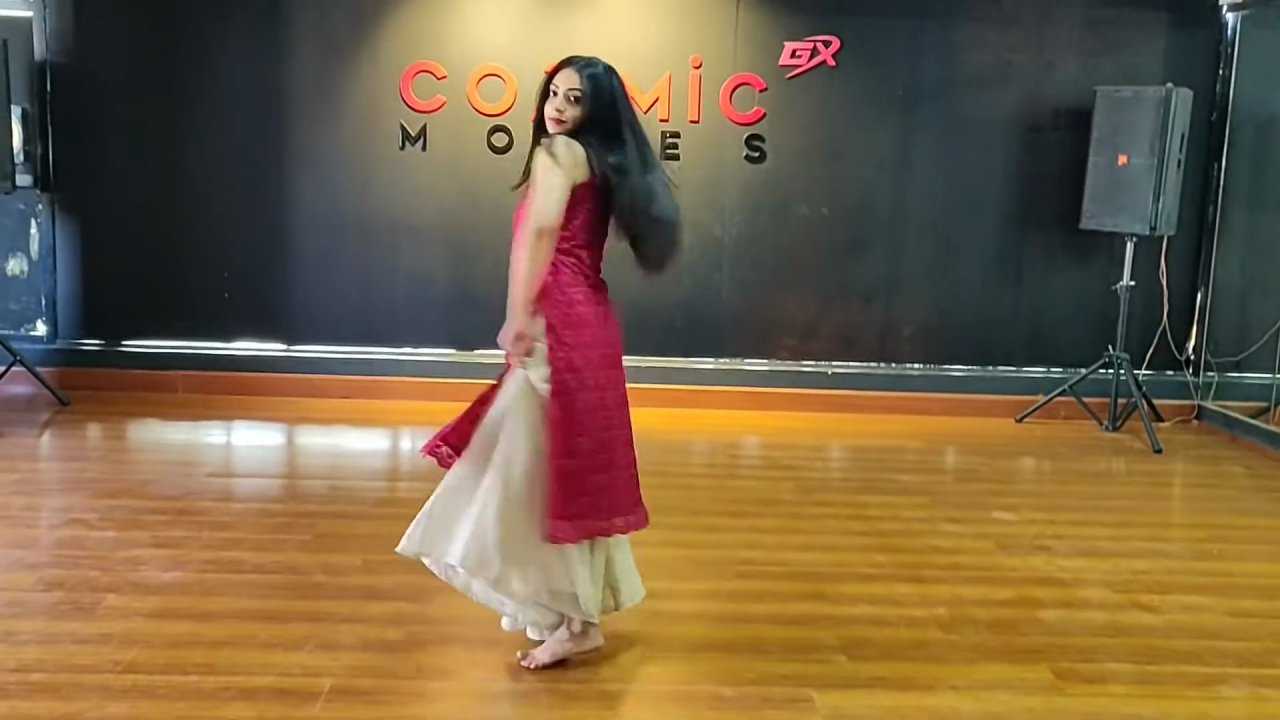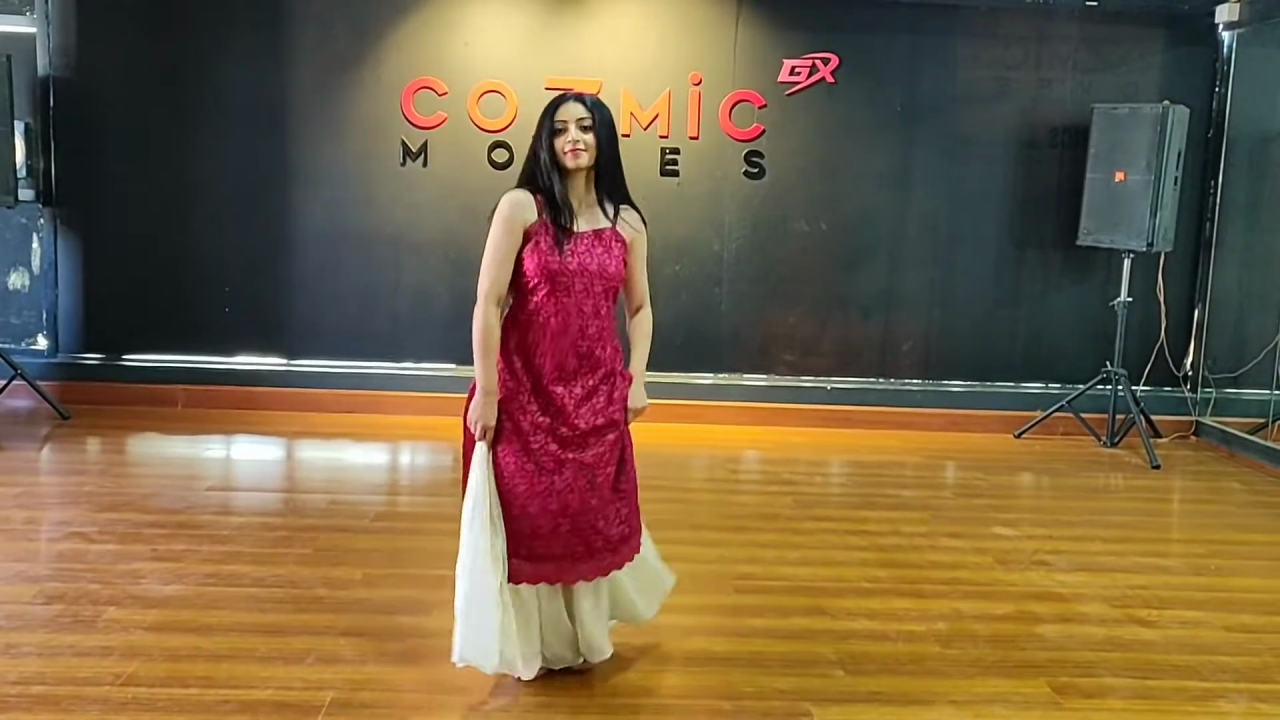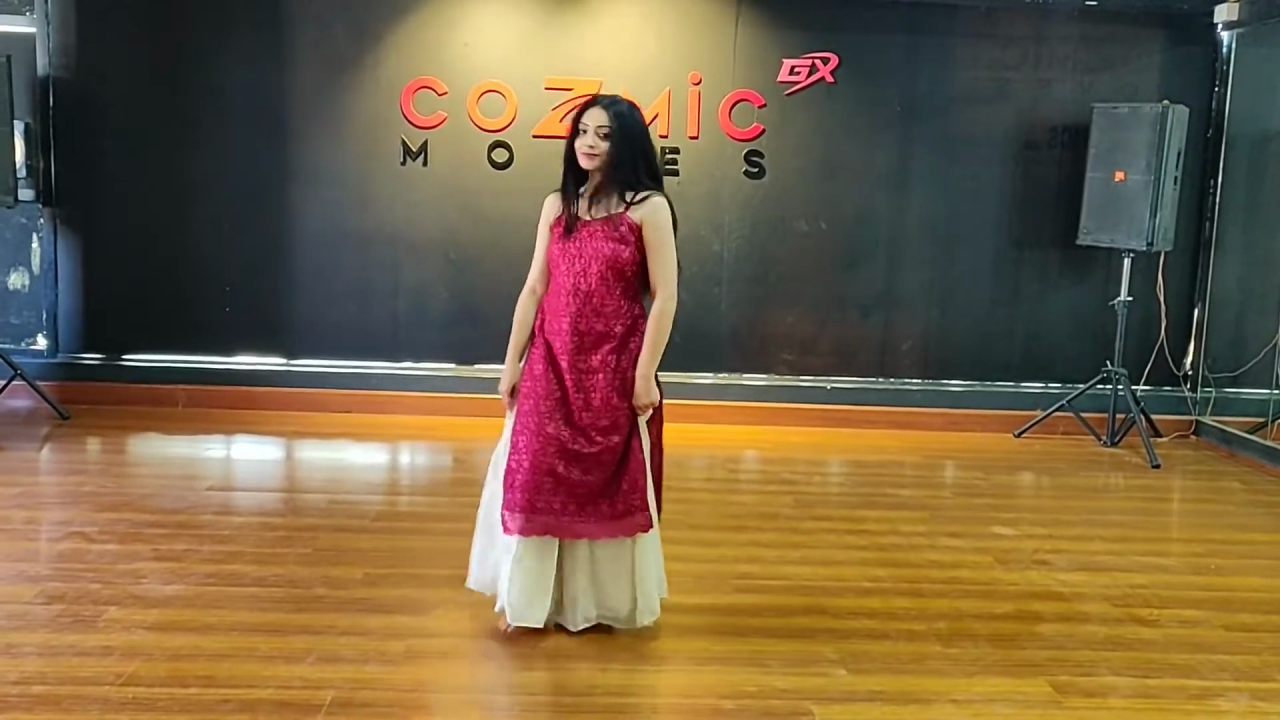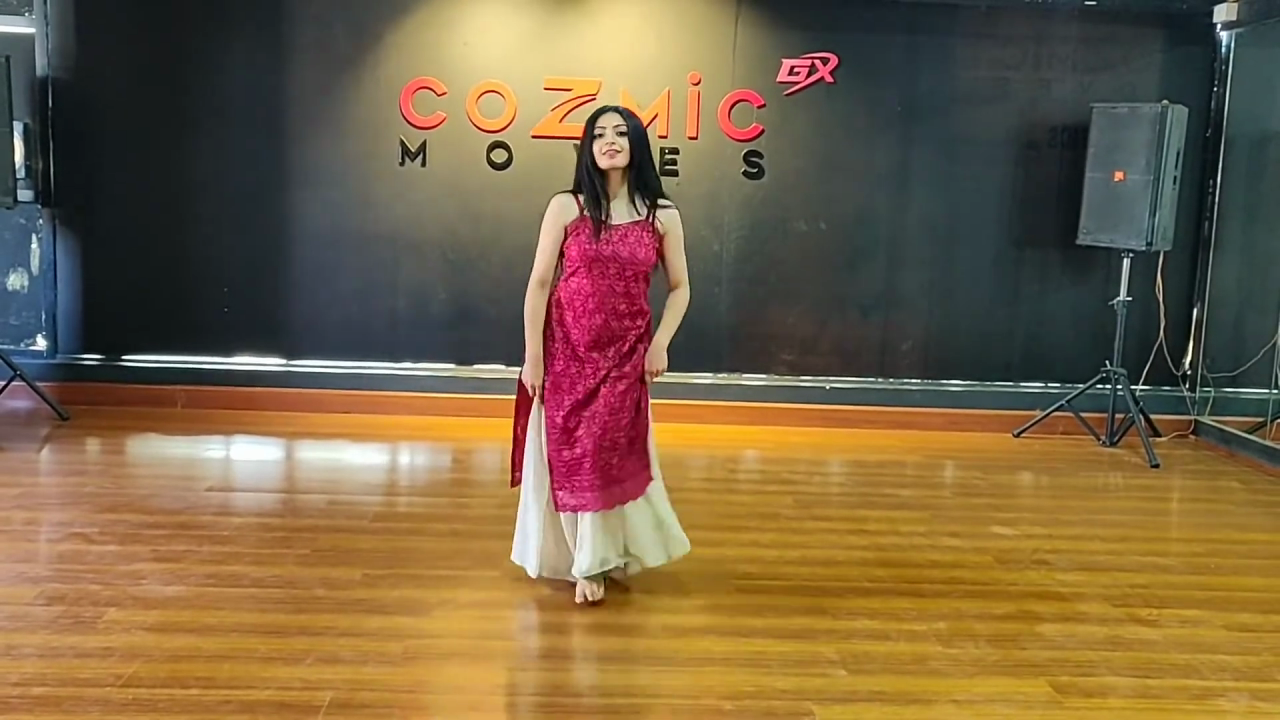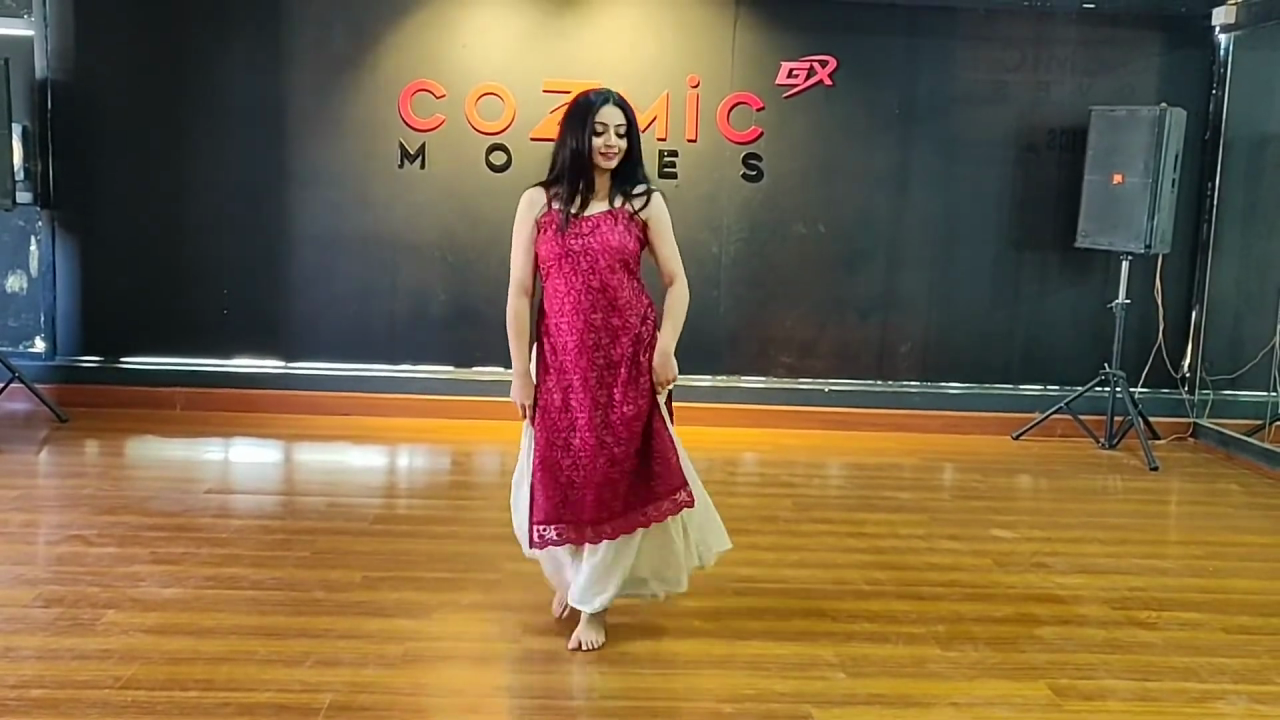
dt=1s
person 1, frame 1
left shoulder: (559, 151)
right shoulder: (606, 166)
left elbow: (540, 226)
left wrist: (517, 318)
left hip: (556, 334)
right hip: (589, 333)
left knee: (536, 477)
right knee: (573, 476)
left ankle: (576, 619)
right ankle: (576, 605)
person 1, frame 2
left shoulder: (626, 222)
right shoulder: (521, 207)
left elbow: (640, 308)
right elbow: (488, 304)
left wrist: (637, 379)
right wrist: (485, 392)
left hip: (599, 395)
right hip: (527, 391)
left knee: (601, 517)
right knee: (531, 519)
left ankle: (587, 634)
right ankle: (540, 644)
person 1, frame 3
left shoulder: (648, 208)
right shoulder: (558, 204)
left elbow: (664, 296)
right elbow: (535, 288)
left wrist: (646, 373)
right wrist: (513, 361)
left hip: (614, 366)
right hip: (552, 363)
left knee: (610, 484)
right knee: (535, 478)
left ankle: (597, 599)
right ankle: (528, 595)
person 1, frame 4
left shoulder: (662, 215)
right shoulder: (566, 207)
left elbow: (679, 287)
right elbow: (539, 284)
left wrist: (660, 344)
right wrist: (533, 356)
left hip: (626, 354)
right hip: (567, 351)
left knee: (610, 457)
right knee: (566, 456)
left ankle: (597, 563)
right ankle: (582, 557)
person 1, frame 5
left shoulder: (644, 203)
right shoulder: (538, 203)
left elbow: (676, 283)
right elbow: (520, 292)
left wrist: (666, 348)
right wrist: (521, 371)
left hip: (628, 362)
right hip: (561, 363)
left knee: (616, 481)
right knee: (556, 480)
left ankle: (593, 605)
right ankle: (572, 574)
